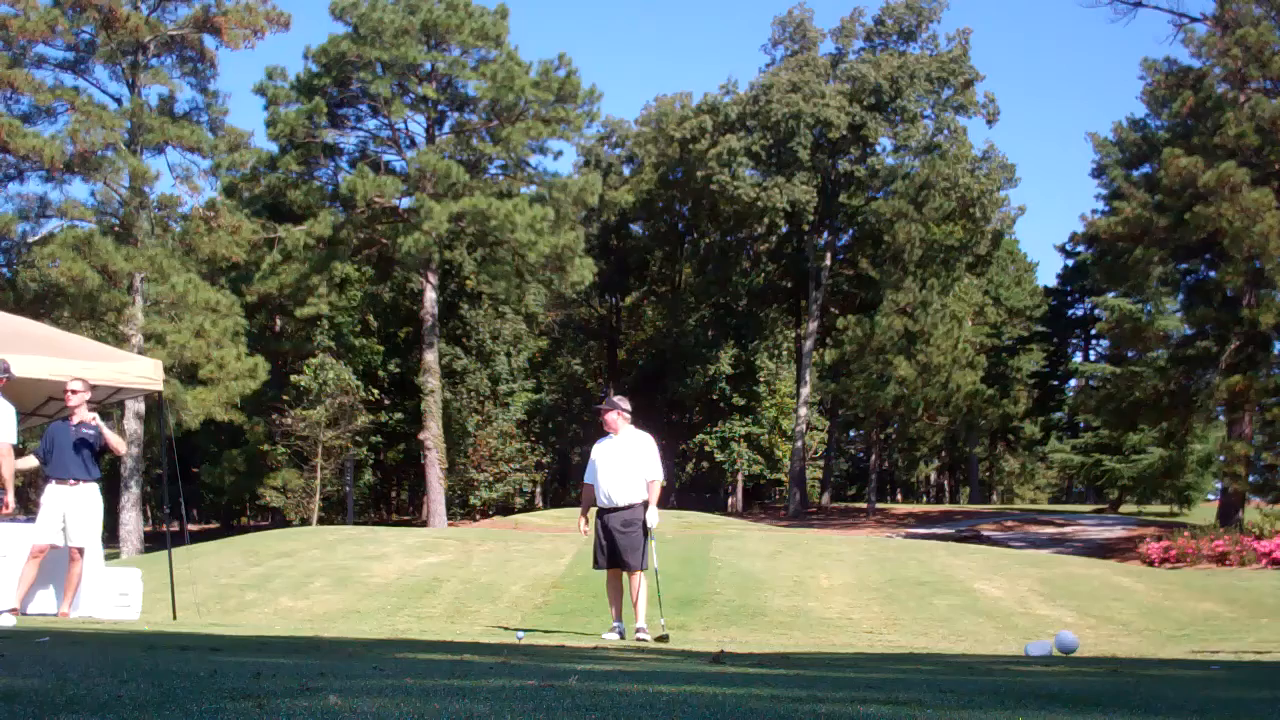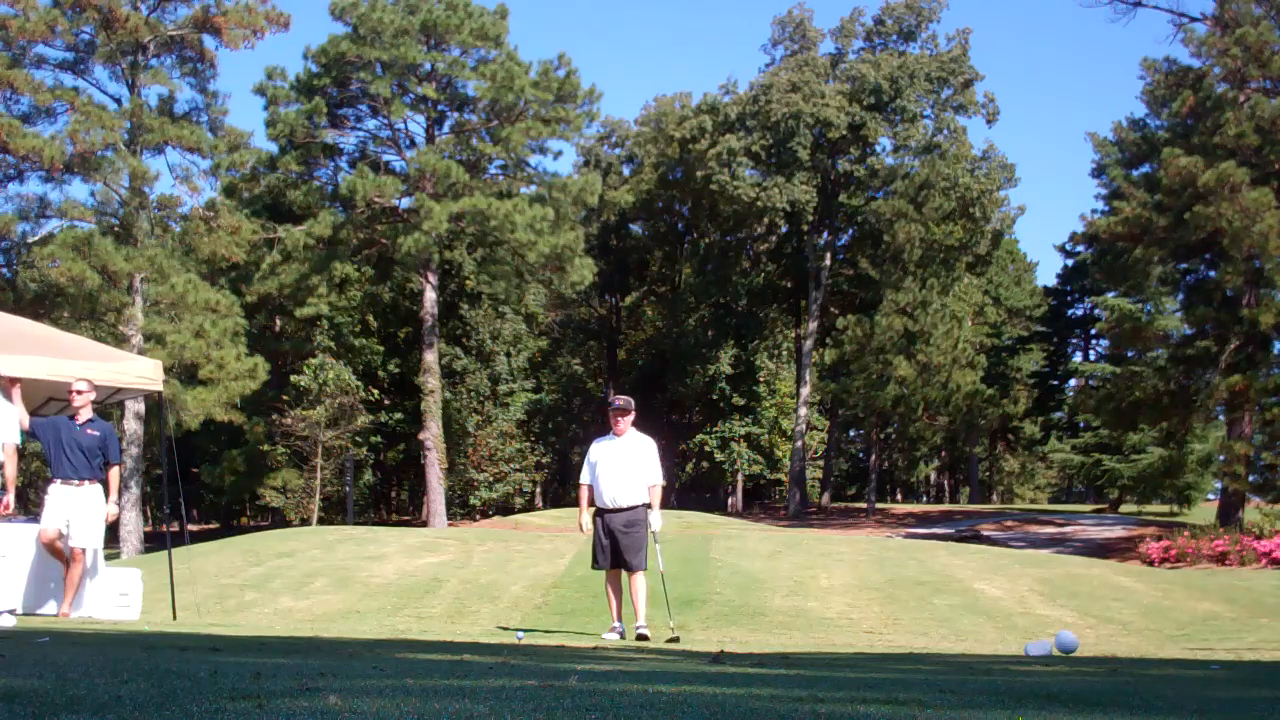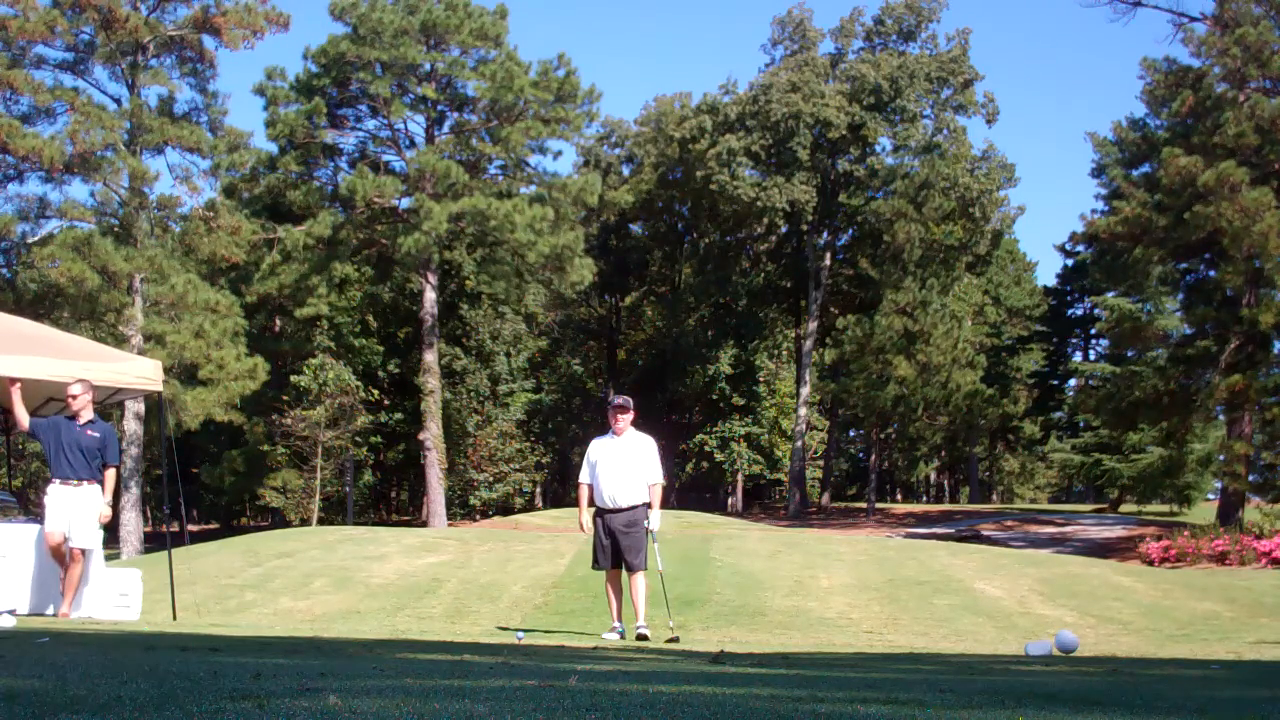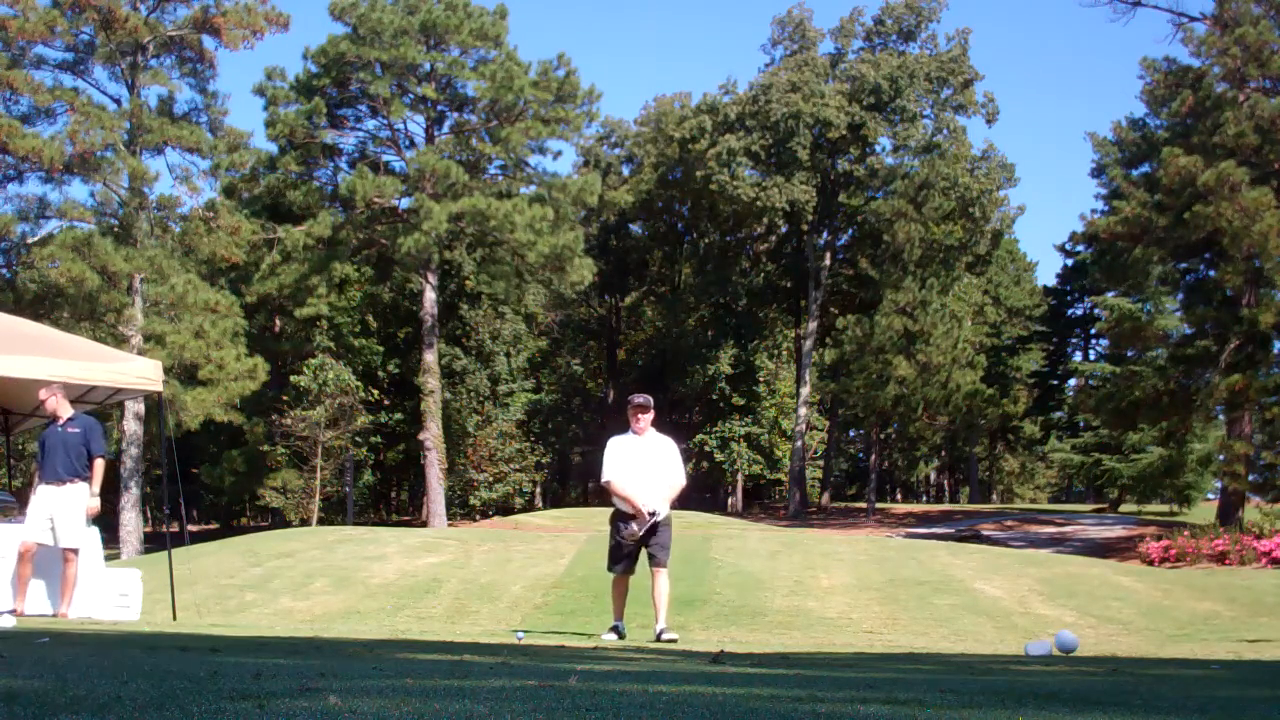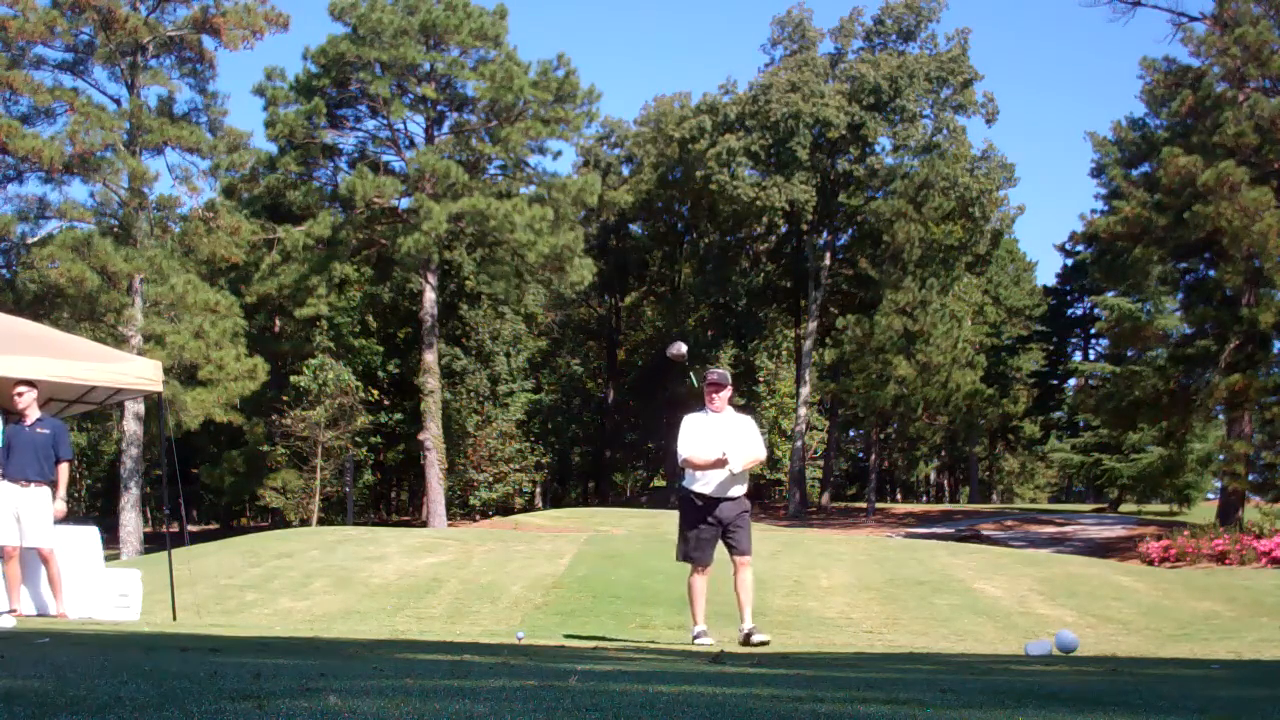
dt=1s
person 1, frame 1
left shoulder: (643, 440)
right shoulder: (600, 445)
left elbow: (655, 477)
right elbow: (589, 483)
left wrist: (652, 506)
right wrist: (583, 513)
left hip: (632, 512)
right hip: (604, 514)
left knee: (635, 570)
right knee: (612, 571)
left ankle: (640, 625)
right ankle: (617, 624)
person 1, frame 2
left shoulder: (645, 444)
right shoulder: (598, 445)
left elbow: (655, 481)
right elbow: (586, 482)
left wrist: (656, 510)
right wrist: (584, 512)
left hip: (633, 514)
right hip: (603, 515)
left knee: (636, 570)
right knee: (611, 571)
left ankle: (641, 624)
right ankle: (617, 625)
person 1, frame 3
left shoulder: (645, 442)
right shoulder: (597, 444)
left elbow: (655, 480)
right elbow: (585, 482)
left wrist: (655, 510)
right wrist: (583, 512)
left hip: (634, 514)
right hip: (603, 515)
left knee: (636, 570)
right knee: (611, 571)
left ankle: (641, 623)
right ankle: (617, 625)
person 1, frame 4
left shoulder: (666, 444)
right shoulder: (616, 443)
left elbow: (678, 479)
right elbow: (610, 480)
left wrist: (666, 502)
right wrist: (634, 501)
left hip: (658, 518)
right hip: (625, 518)
left knee: (660, 569)
right knee: (621, 574)
left ankle: (662, 626)
right ankle: (617, 624)
person 1, frame 5
left shoulder: (745, 423)
right shoulder: (692, 421)
left elbow: (759, 454)
right elbow: (686, 458)
left wrist: (739, 464)
right wrist: (715, 463)
left hip: (735, 503)
right hip: (699, 502)
left knee: (743, 560)
right knee: (700, 567)
left ankle: (747, 626)
right ankle: (699, 628)
person 2, frame 1
left shoulder: (97, 428)
right shoulder: (55, 427)
left elbow: (120, 450)
right elbow: (38, 459)
left wrist: (99, 425)
left hip: (84, 494)
right hip: (54, 492)
left knee: (75, 553)
right knee: (38, 549)
left ankle: (65, 609)
right ankle: (15, 604)
person 2, frame 2
left shoulder: (105, 429)
right shoulder: (56, 424)
left elbow: (113, 467)
right elbow: (24, 423)
left wrist: (113, 500)
right wrist: (15, 390)
left hip: (88, 493)
right hip: (59, 491)
left knee: (78, 552)
right knee: (47, 537)
left ankle: (65, 608)
right ankle: (65, 563)
person 2, frame 3
left shoulder: (105, 430)
right shoulder: (57, 424)
left elbow: (110, 469)
right elbow: (24, 424)
left wrist: (107, 502)
right wrist: (15, 391)
left hip: (88, 493)
right hip: (59, 491)
left knee: (77, 552)
right knee: (54, 540)
left ankle: (65, 608)
right ankle: (64, 570)
person 2, frame 4
left shoulder: (88, 424)
right shoulder: (47, 431)
left elbow: (98, 460)
right elbow: (41, 467)
left wrist: (94, 494)
right wrist: (33, 493)
left hip: (73, 492)
right hip: (44, 492)
left knee: (69, 554)
right knee: (25, 549)
left ankle: (63, 609)
right ankle: (18, 605)
person 2, frame 5
left shoulder: (55, 427)
left elbow: (63, 463)
left wrist: (60, 497)
left hip: (38, 493)
left knee: (46, 552)
left ankle: (60, 608)
